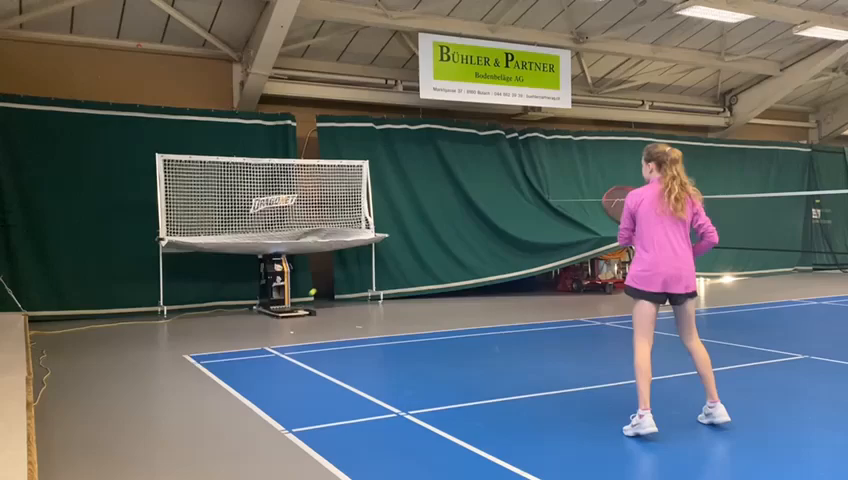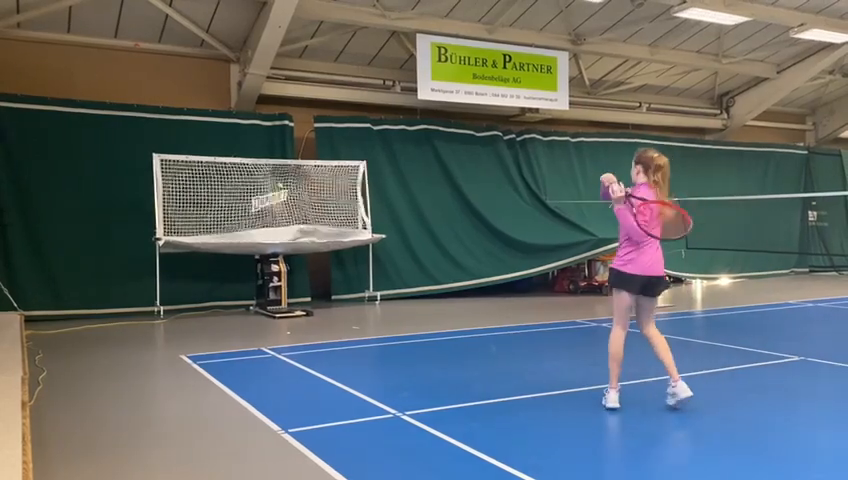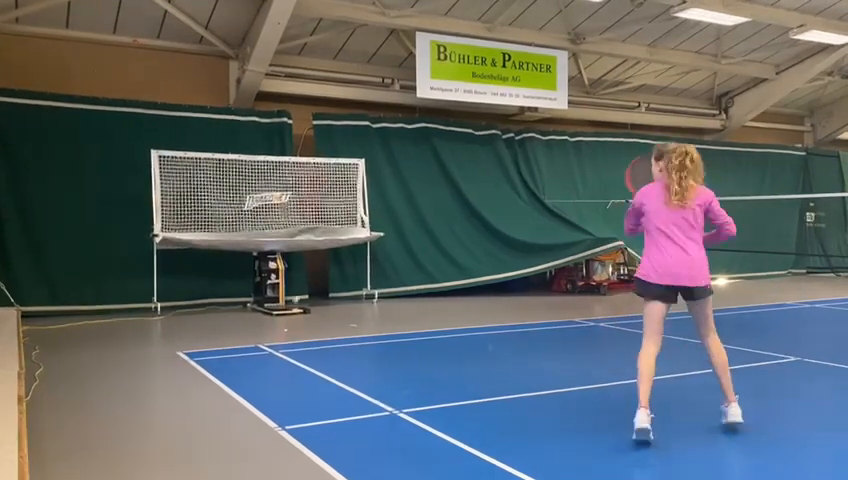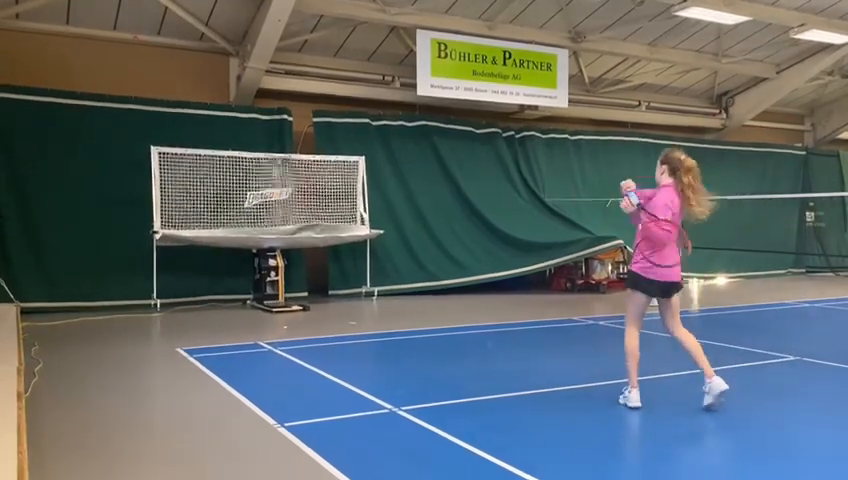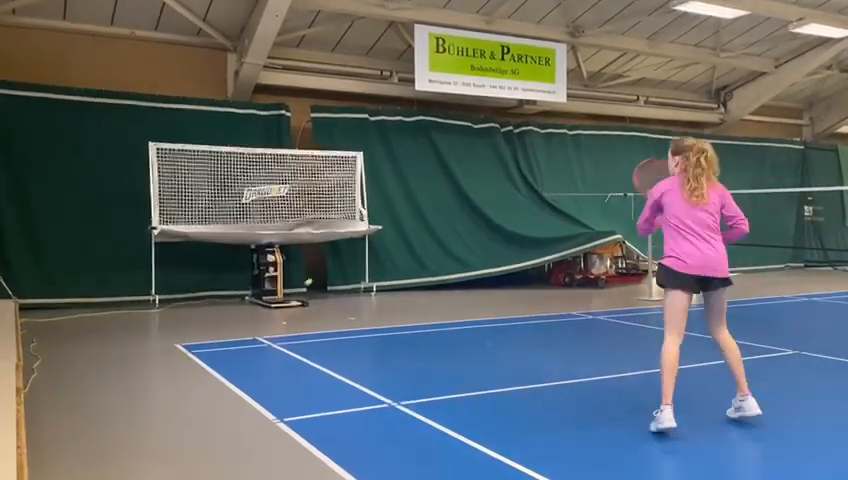
dt=1s
person 1, frame 1
left shoulder: (636, 197)
right shoulder: (689, 196)
left elbow: (624, 240)
right elbow: (710, 239)
left hip: (646, 277)
right hip: (681, 277)
left knee: (642, 344)
right knee: (691, 339)
left ankle: (644, 415)
right ankle: (714, 405)
person 1, frame 2
left shoulder: (643, 195)
right shoulder: (642, 192)
left elbow: (633, 234)
right elbow: (609, 197)
left wrist: (620, 202)
right wrist: (608, 184)
left hip: (631, 268)
right hip: (653, 270)
left knee: (618, 328)
right knee: (648, 328)
left ankle: (613, 392)
right ankle: (676, 384)
person 1, frame 3
left shoulder: (644, 194)
right shoulder: (702, 194)
left elbow: (630, 229)
right elbow: (729, 230)
left hip: (657, 275)
right hip: (695, 274)
left knee: (651, 344)
right knee: (709, 336)
left ankle: (642, 412)
right ankle: (731, 405)
person 1, frame 4
left shoulder: (666, 197)
right shoulder: (664, 193)
left elbow: (663, 238)
right elbow: (637, 203)
left wrist: (638, 214)
right wrist: (630, 191)
left hip: (647, 271)
right hip: (669, 273)
left knee: (632, 327)
right knee: (675, 327)
left ankle: (633, 391)
right ankle: (711, 379)
person 1, frame 5
left shoulder: (662, 188)
right shoulder: (716, 190)
left elbow: (643, 228)
right elbow: (741, 228)
left hip: (680, 266)
right hip: (715, 266)
left knee: (673, 336)
right knee: (719, 331)
left ankle: (666, 409)
right ankle: (745, 399)
